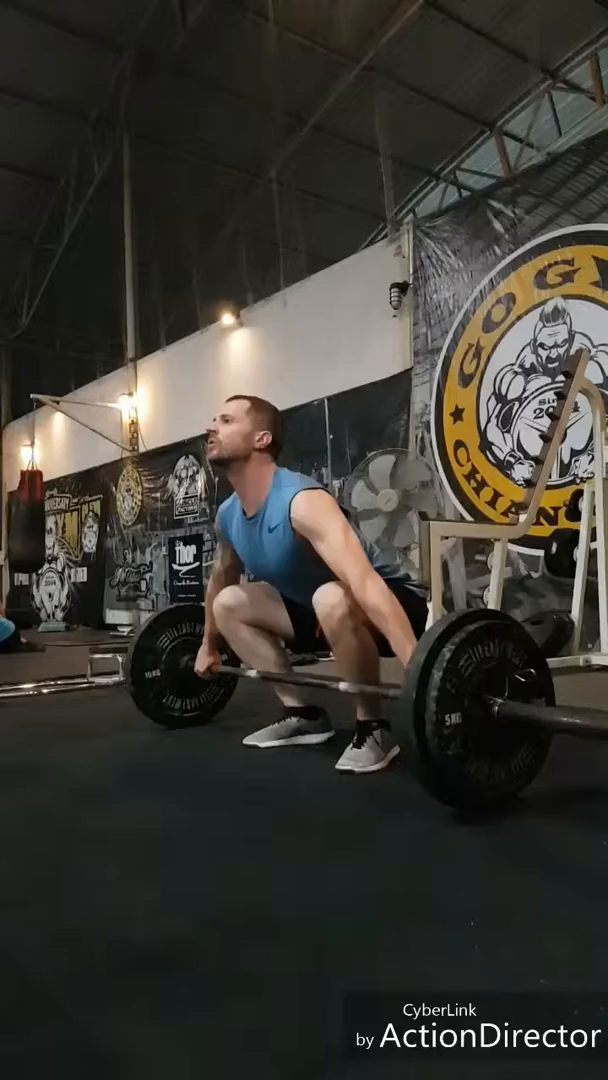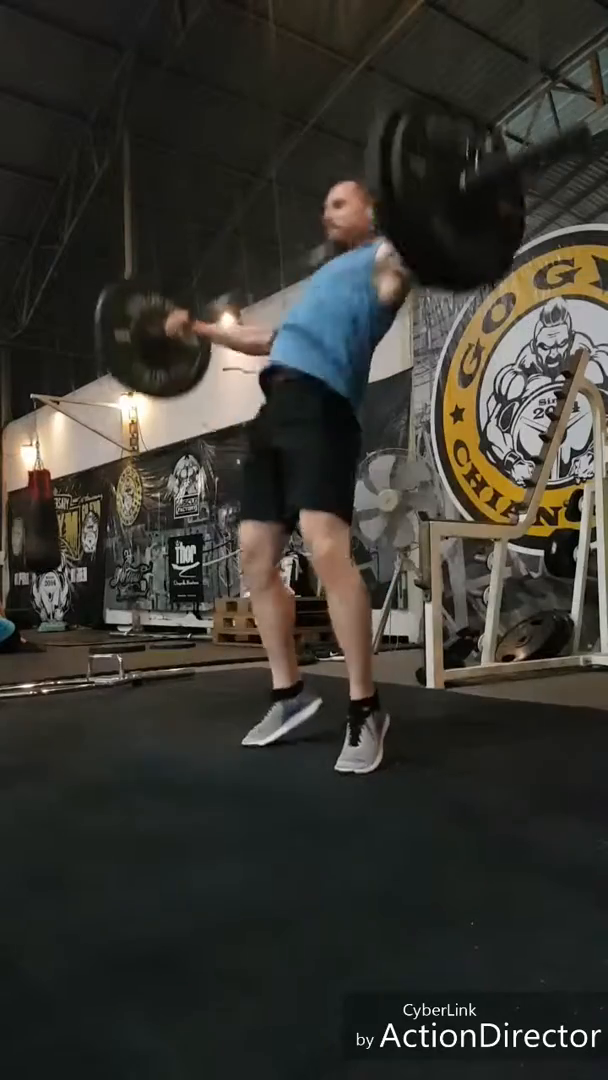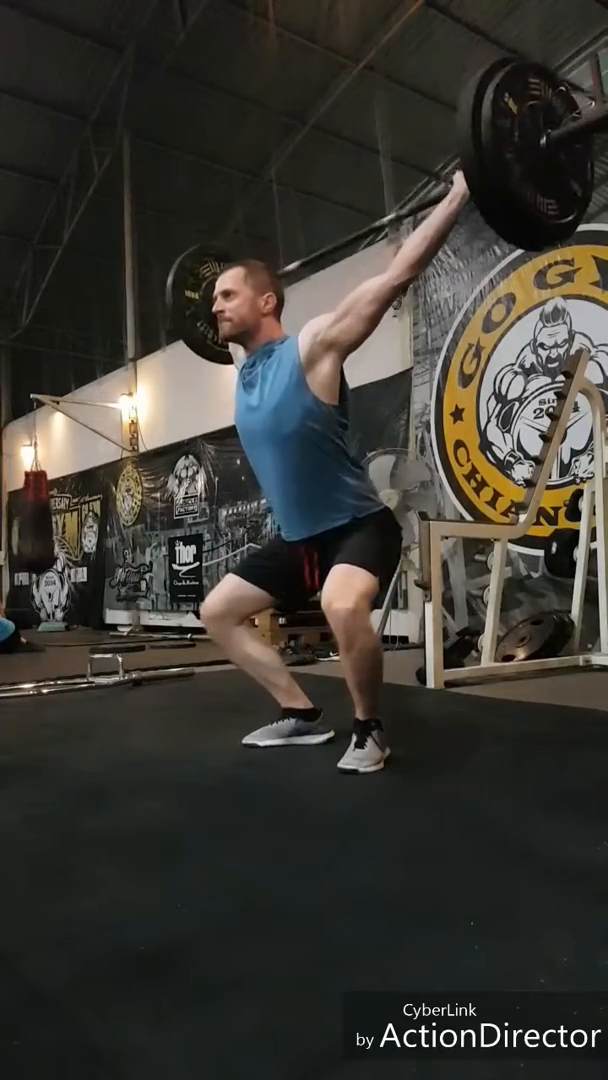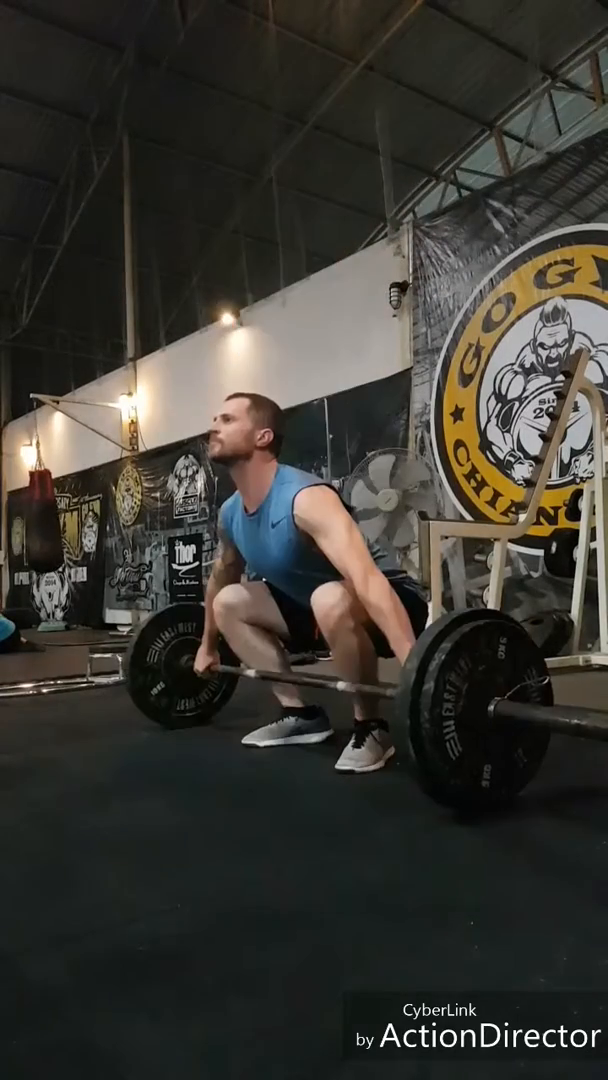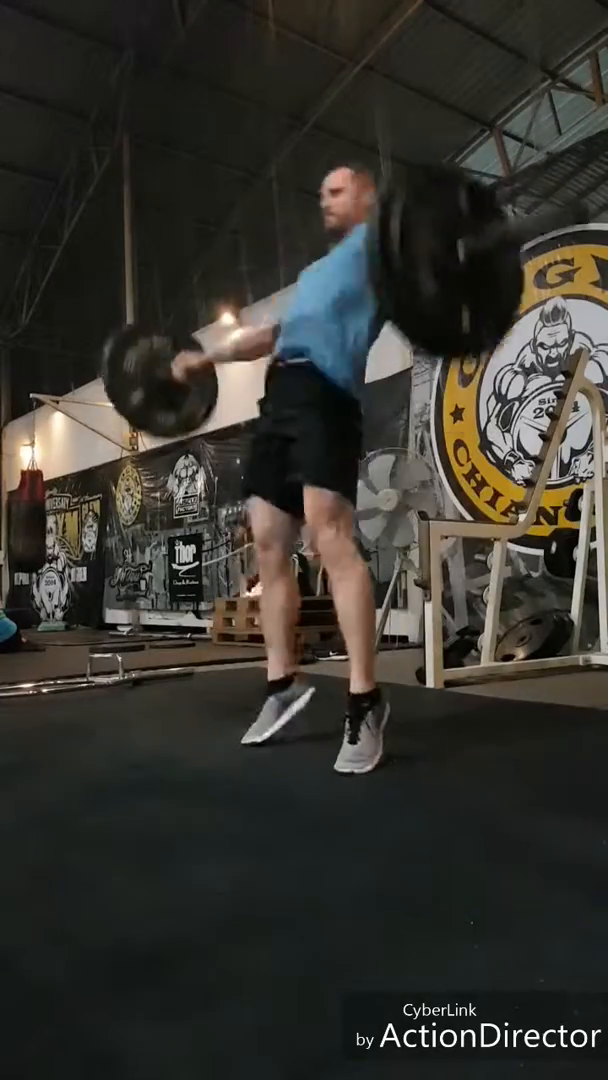
dt=1s
person 1, frame 1
left shoulder: (301, 502)
right shoulder: (229, 514)
left elbow: (365, 584)
right elbow: (220, 579)
right wrist: (208, 646)
left hip: (391, 603)
left knee: (334, 602)
right knee: (227, 605)
left ankle: (373, 729)
right ankle: (302, 713)
person 1, frame 2
left shoulder: (381, 257)
right shoulder: (328, 274)
left elbow: (412, 264)
right elbow: (267, 336)
right wrist: (195, 327)
left hip: (320, 407)
right hip: (280, 406)
left knee: (325, 552)
right knee: (256, 557)
left ankle: (366, 711)
right ankle: (289, 693)
person 1, frame 3
left shoulder: (311, 348)
right shoulder: (249, 364)
left elbow: (396, 274)
right elbow: (239, 328)
left wrist: (459, 196)
left hip: (358, 526)
right hip: (296, 536)
left knee: (342, 606)
right knee: (217, 612)
left ankle: (369, 731)
right ankle: (302, 715)
person 1, frame 4
left shoulder: (305, 499)
right shoulder: (231, 513)
left elbow: (367, 580)
right elbow: (220, 579)
right wrist: (207, 646)
left hip: (386, 606)
left knee: (333, 602)
right knee: (228, 604)
left ankle: (371, 728)
right ankle: (300, 714)
person 1, frame 5
left shoulder: (375, 240)
right shoulder: (322, 266)
right elbow: (272, 331)
right wrist: (202, 358)
left hip: (321, 392)
right hip: (279, 397)
left knee: (331, 540)
right knee: (268, 547)
left ankle: (366, 704)
right ankle: (284, 682)
